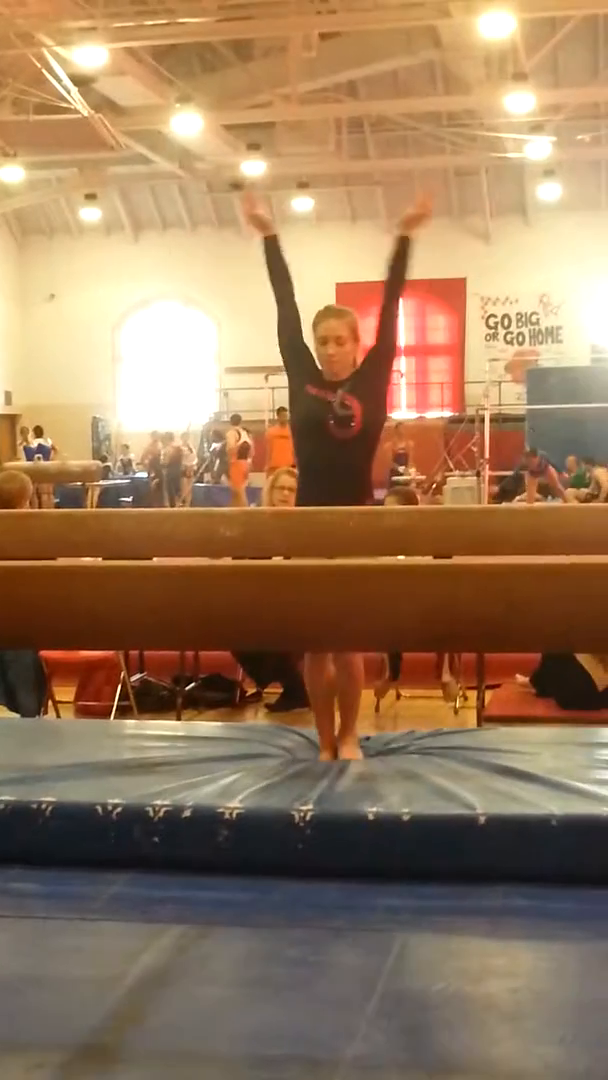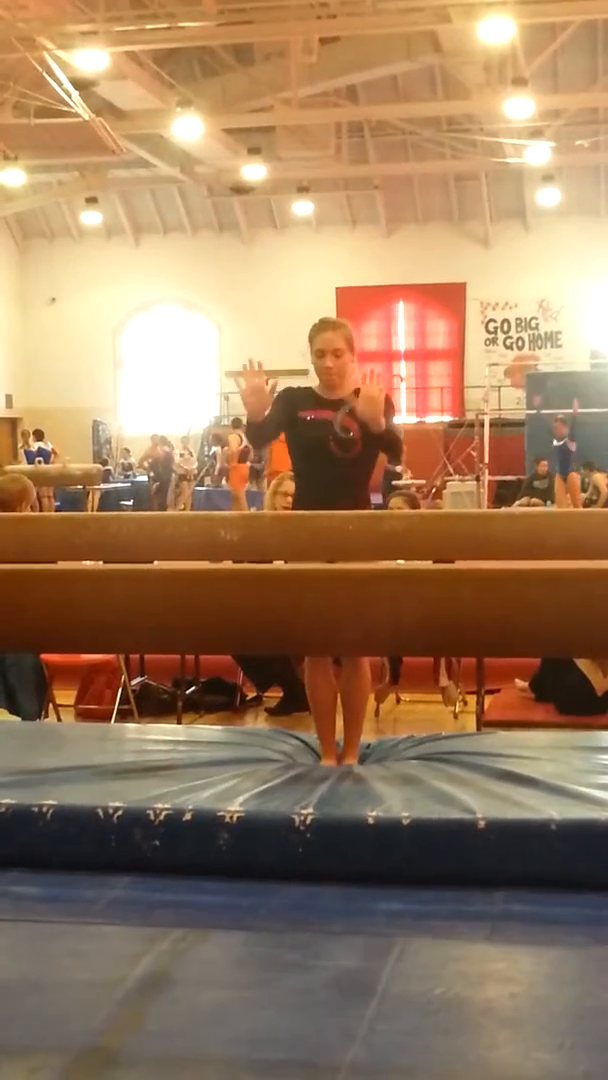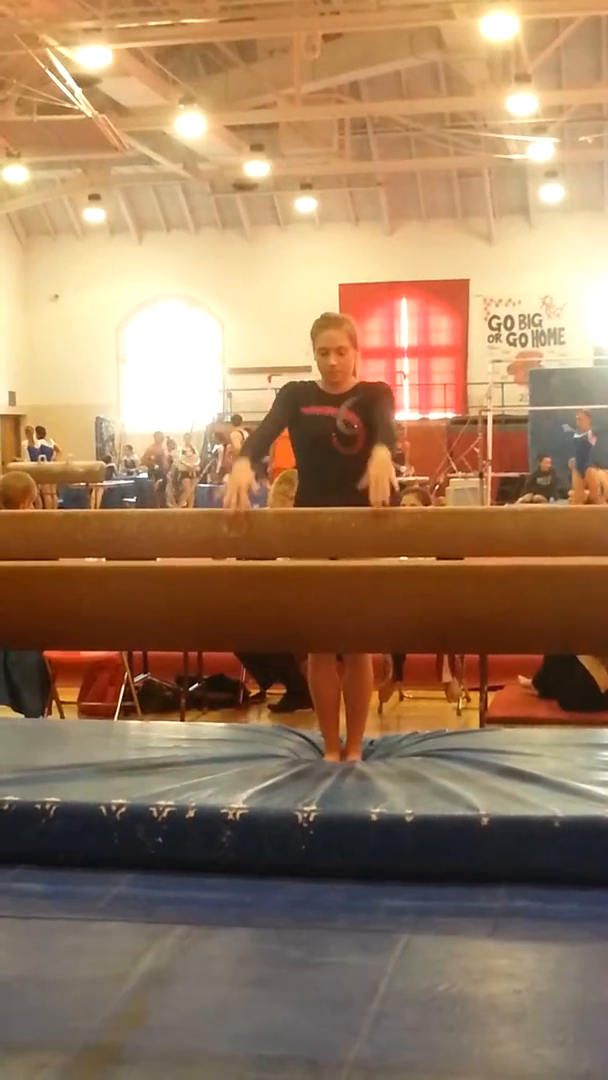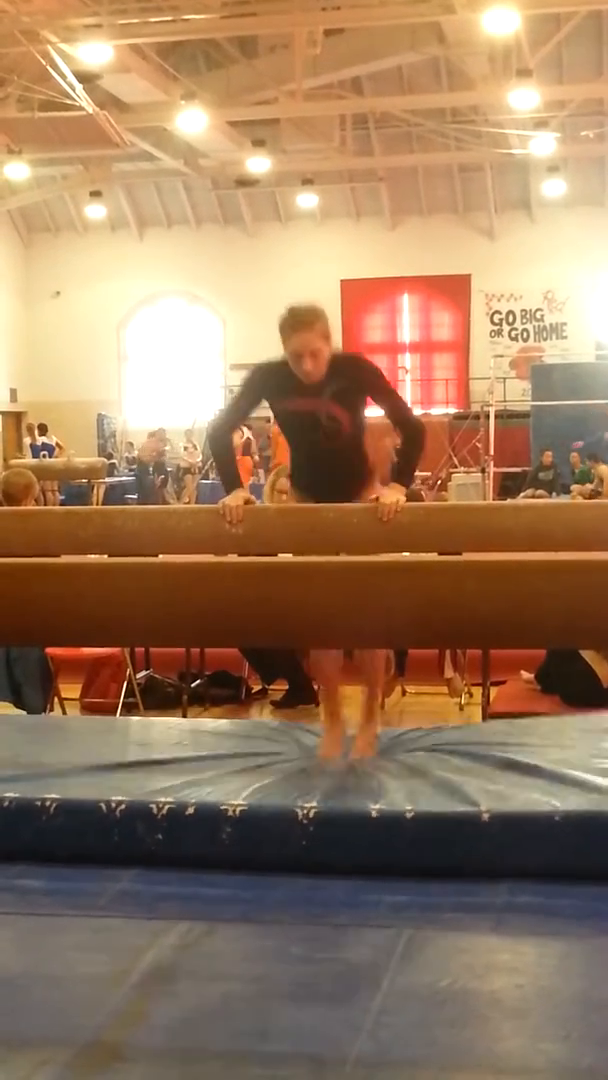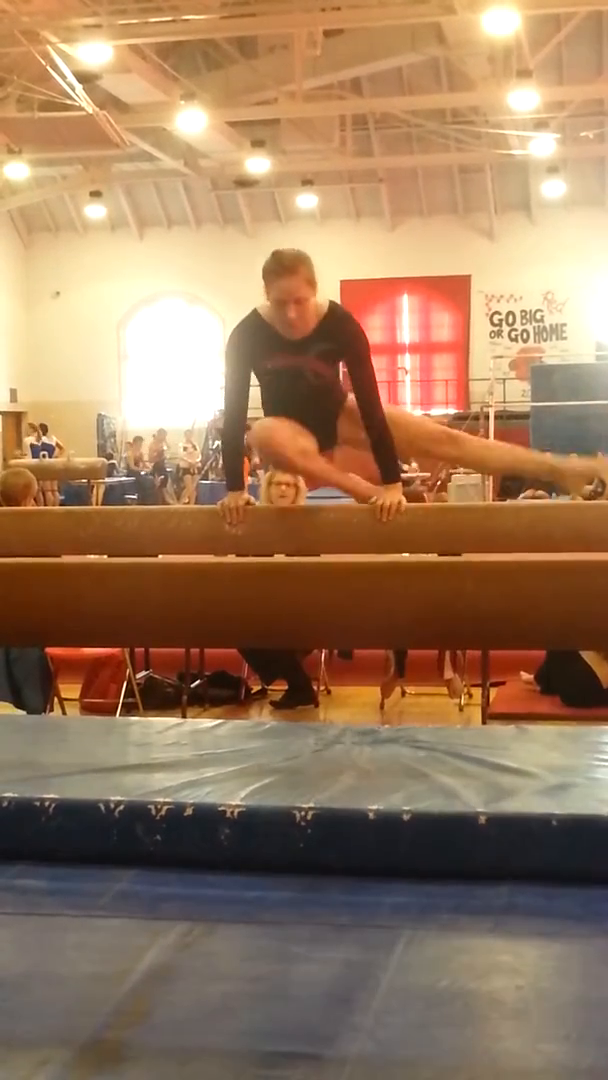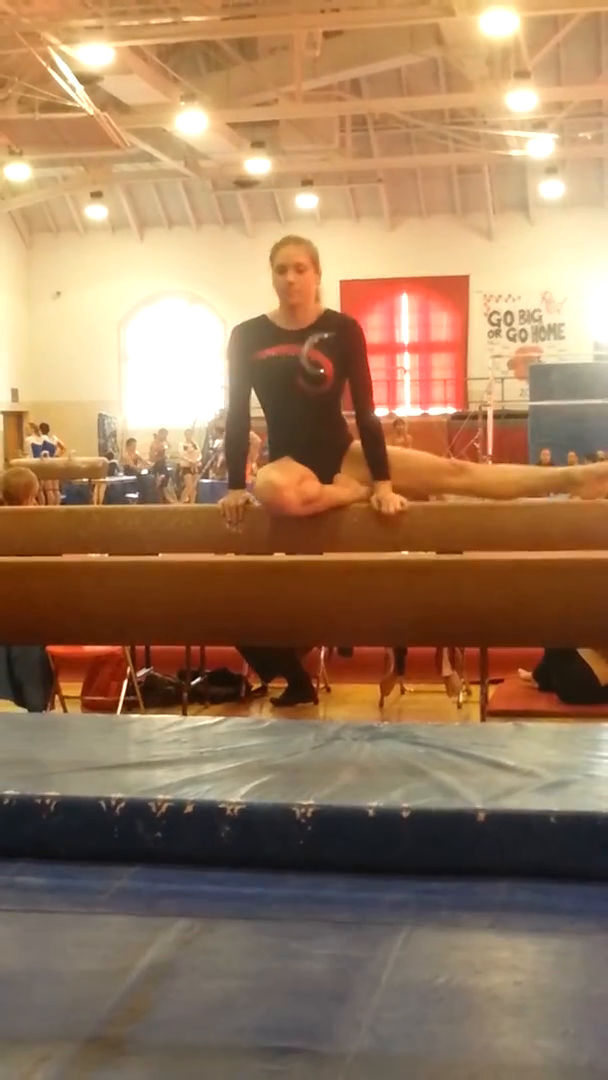
dt=0.5s
person 1, frame 1
left shoulder: (373, 379)
right shoulder: (301, 378)
left elbow: (392, 302)
right elbow: (284, 301)
left wrist: (406, 235)
right wrist: (268, 236)
right knee: (315, 642)
left ankle: (349, 738)
right ankle: (326, 747)
person 1, frame 2
left shoulder: (372, 402)
right shoulder: (292, 401)
left elbow: (394, 452)
right elbow: (258, 439)
left wrist: (377, 421)
right wrist: (253, 408)
right knee: (315, 647)
left ankle: (351, 752)
right ankle: (327, 751)
person 1, frame 3
left shoulder: (374, 395)
right shoulder: (295, 395)
left elbow: (386, 430)
right elbow: (264, 433)
left wrist: (382, 456)
right wrist: (242, 464)
left knee: (358, 649)
right knee: (319, 648)
left ankle: (354, 749)
right ankle: (331, 748)
person 1, frame 4
left shoulder: (355, 369)
right shoulder: (268, 377)
left elbow: (411, 430)
right elbow: (220, 432)
left wrist: (398, 485)
right wrist: (233, 488)
left hip: (360, 495)
right hip: (308, 500)
left ankle: (371, 717)
right ankle: (333, 723)
person 1, frame 5
left shoulder: (341, 325)
right shoulder: (247, 336)
left elbow: (370, 405)
right elbow: (233, 414)
left wrist: (392, 482)
right wrist: (235, 488)
left hip: (337, 414)
right hip: (290, 429)
left knee: (445, 439)
right knee: (264, 436)
left ankle: (563, 470)
right ankle: (363, 488)
person 1, frame 6
left shoulder: (343, 330)
right shoulder: (247, 337)
left elbow: (365, 411)
right elbow: (237, 415)
left wrist: (383, 481)
right wrist: (235, 486)
left hip: (342, 452)
right hip: (290, 461)
left knee: (454, 472)
right knee: (272, 490)
left ankle: (573, 478)
right ankle: (356, 492)
